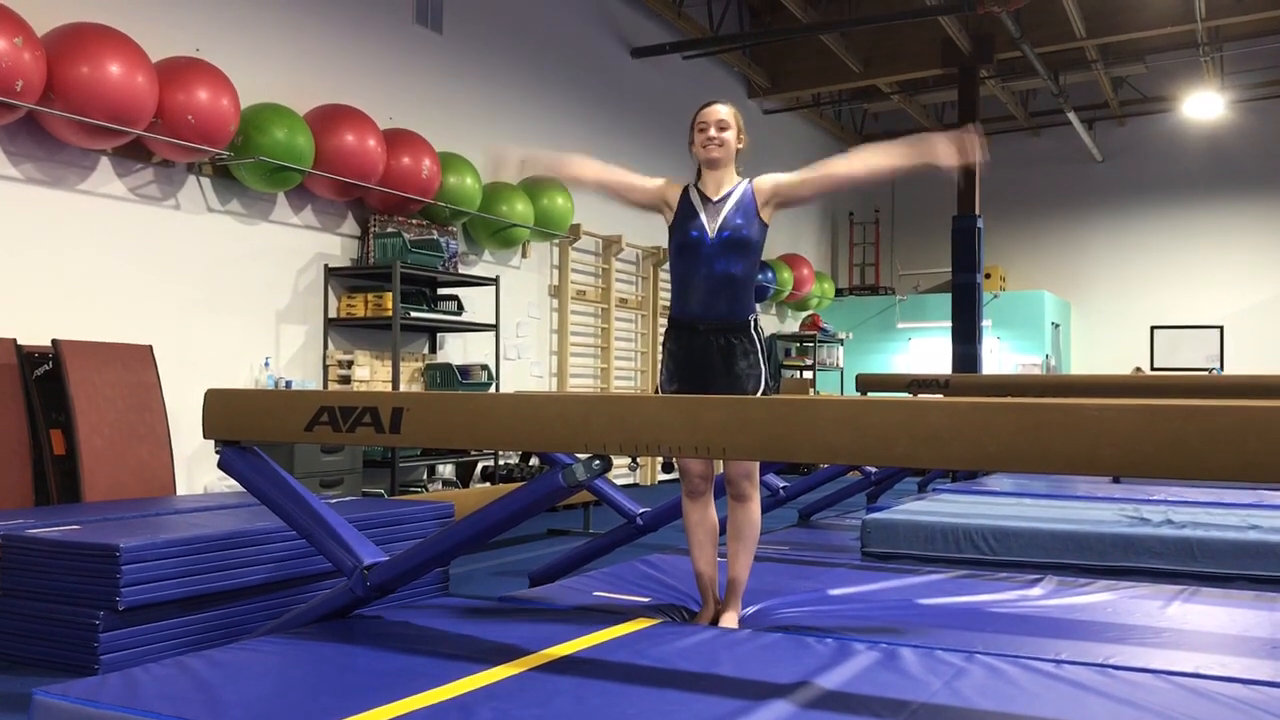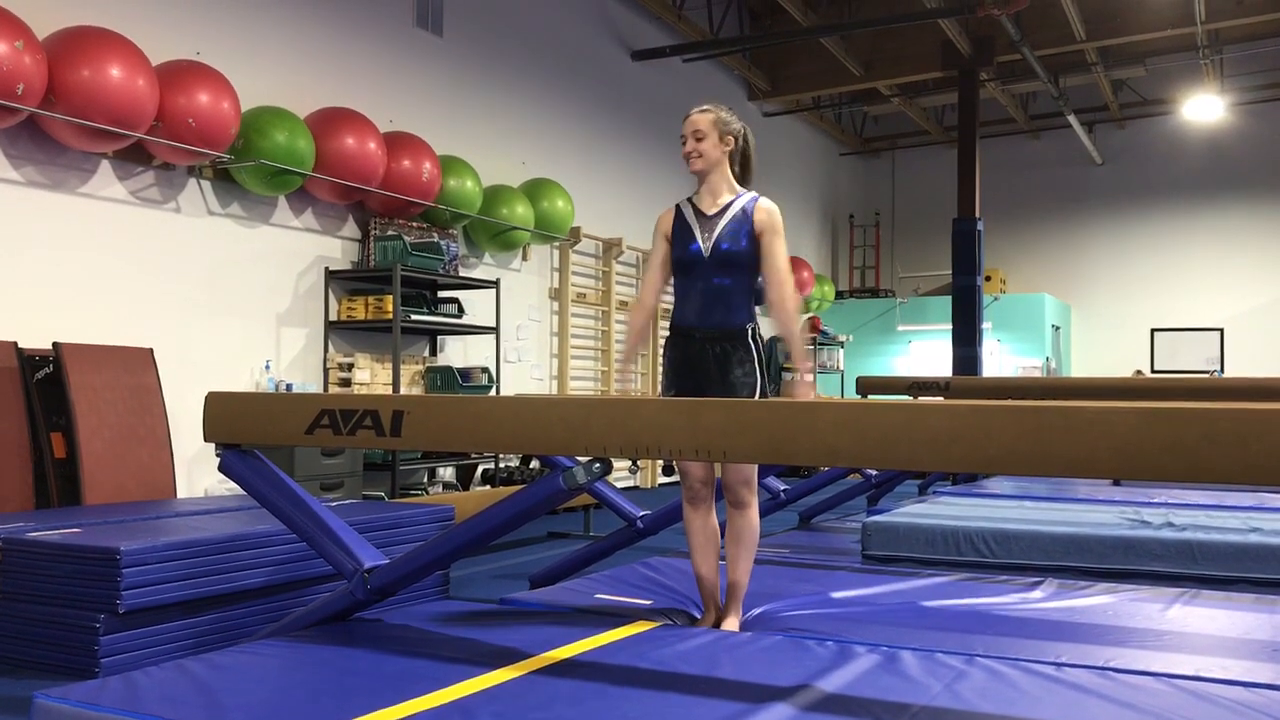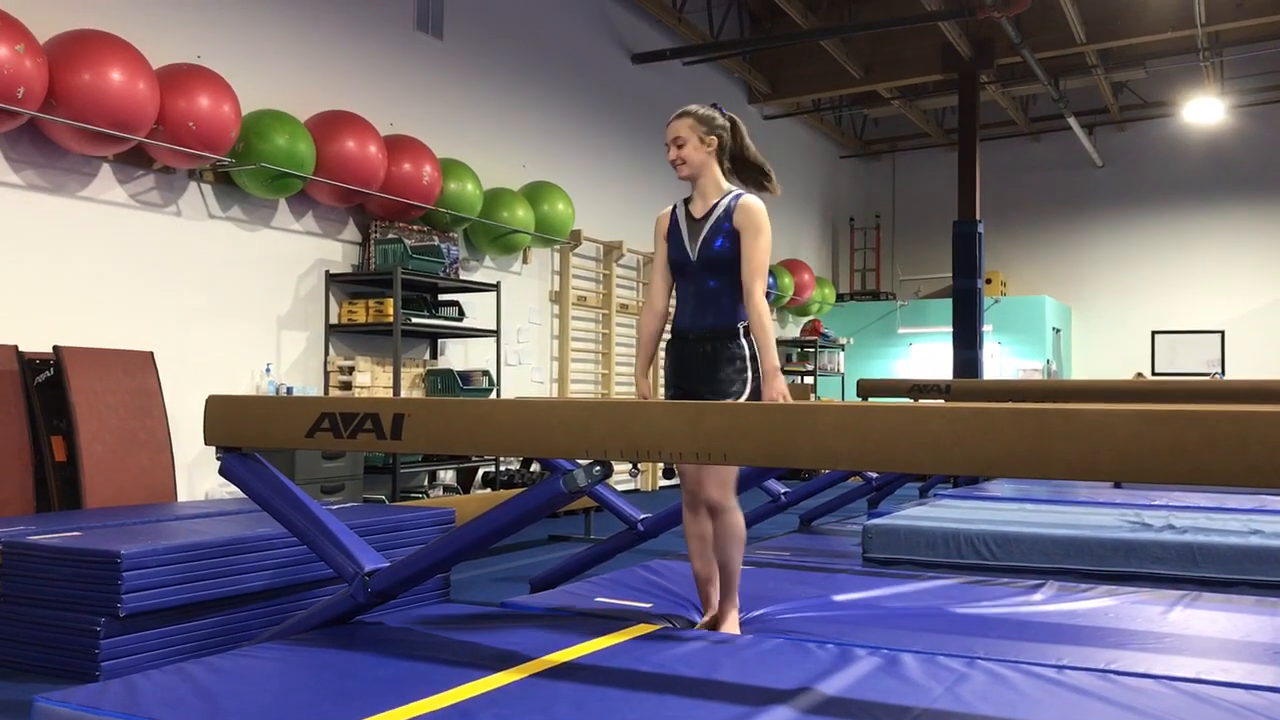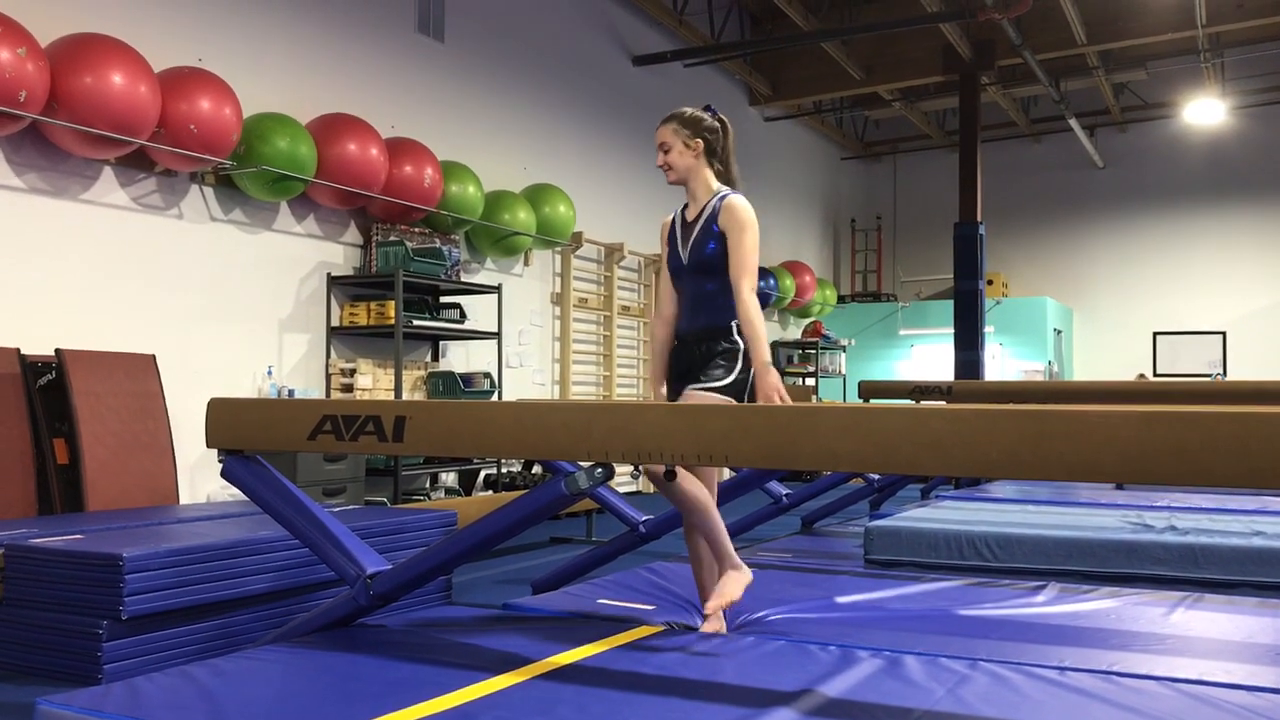
dt=0.2s
person 1, frame 1
left shoulder: (760, 194)
right shoulder: (673, 197)
left elbow: (842, 169)
right elbow: (603, 174)
left wrist: (922, 151)
right wrist: (538, 162)
left hip: (738, 345)
right hip: (683, 346)
left knee: (742, 483)
right knee: (694, 482)
left ankle: (732, 603)
right ankle: (708, 599)
person 1, frame 2
left shoulder: (760, 212)
right shoulder: (673, 219)
left elbow: (782, 297)
right elbow: (650, 293)
left wrist: (800, 371)
right wrist: (626, 363)
left hip: (734, 355)
right hip: (682, 353)
left knee: (739, 491)
right knee: (696, 488)
left ankle: (733, 608)
right ankle: (709, 604)
person 1, frame 3
left shoulder: (747, 209)
right shoulder: (669, 220)
left elbow: (754, 296)
right elbow: (657, 299)
left wrist: (772, 370)
right wrist: (642, 369)
left hip: (730, 355)
right hip: (682, 355)
left knee: (718, 493)
right knee: (692, 495)
left ankle: (731, 606)
right ankle: (708, 606)
person 1, frame 4
left shoulder: (734, 209)
right shoulder: (672, 225)
left elbow: (745, 292)
left wrist: (764, 364)
right wrist: (658, 377)
left hip: (727, 351)
right hip: (686, 355)
left knee: (660, 459)
right knee: (697, 488)
left ankle: (731, 565)
right ankle: (711, 612)
